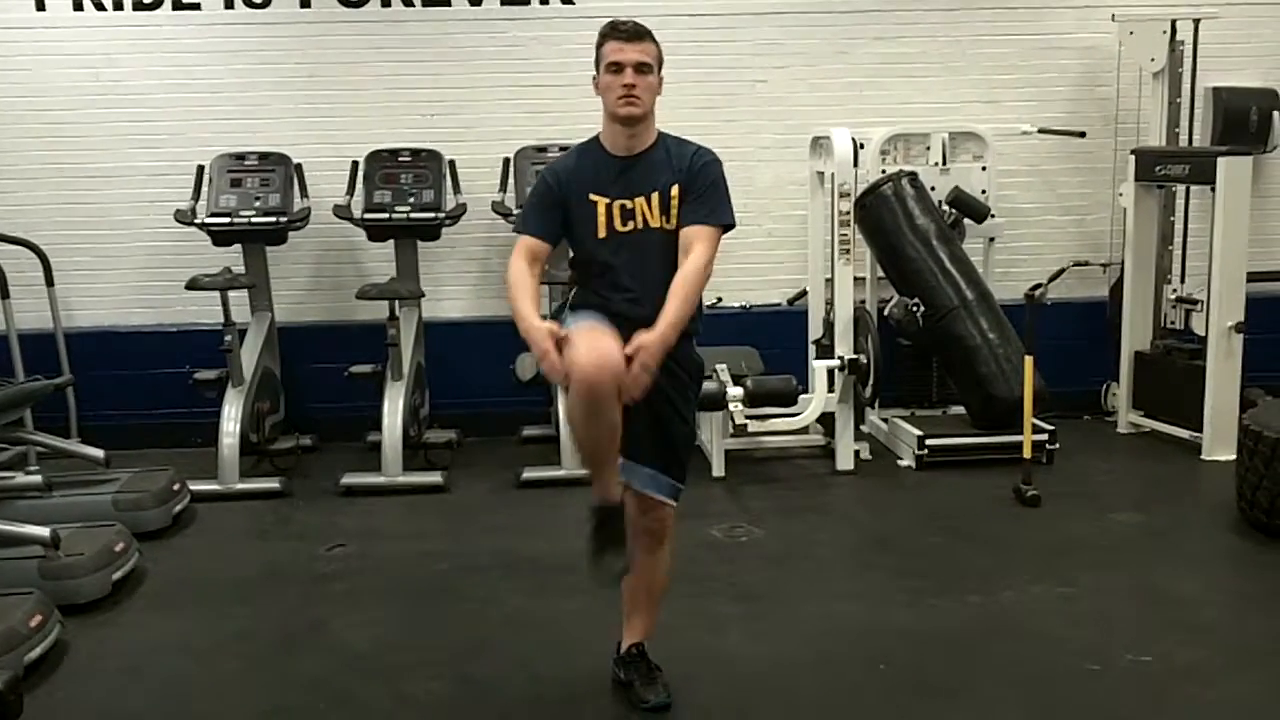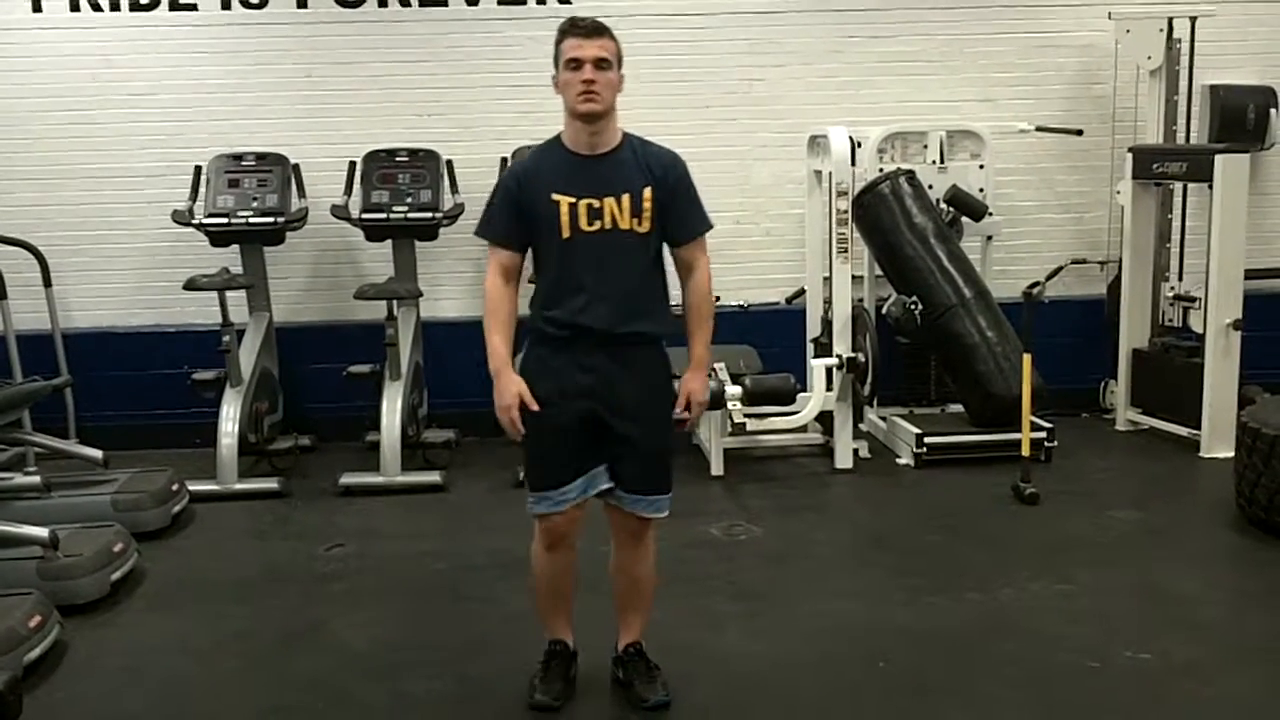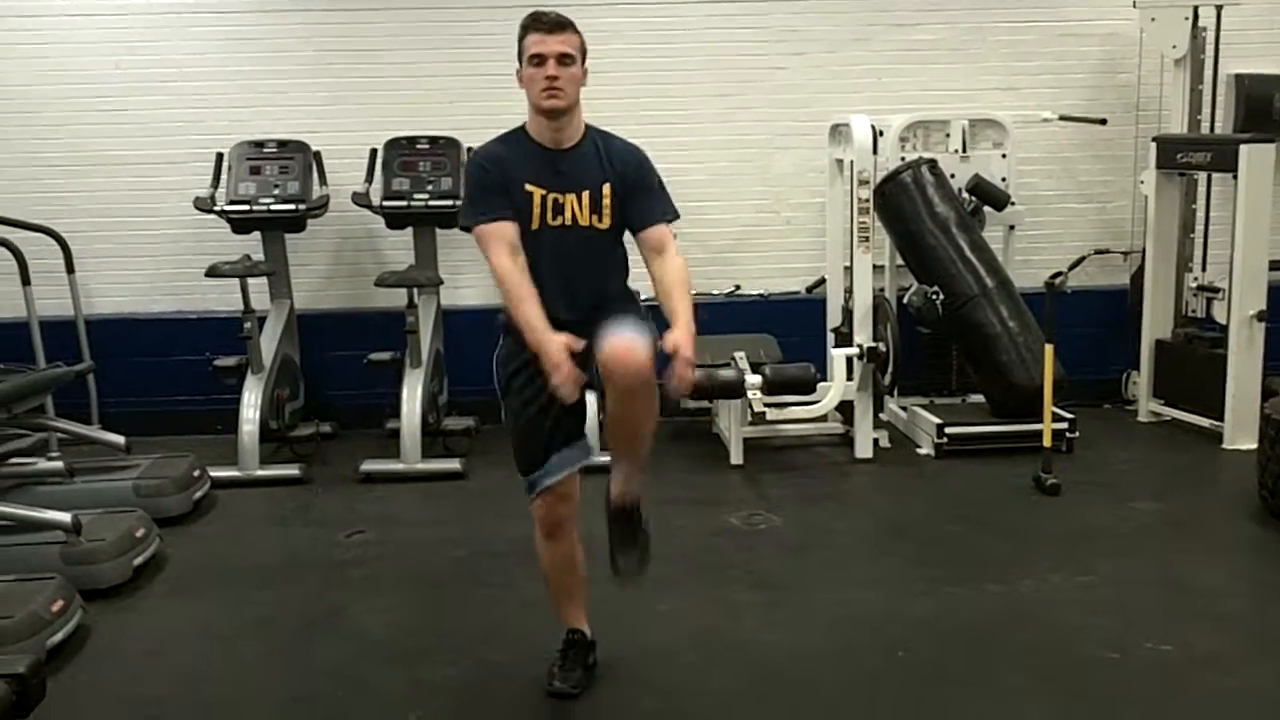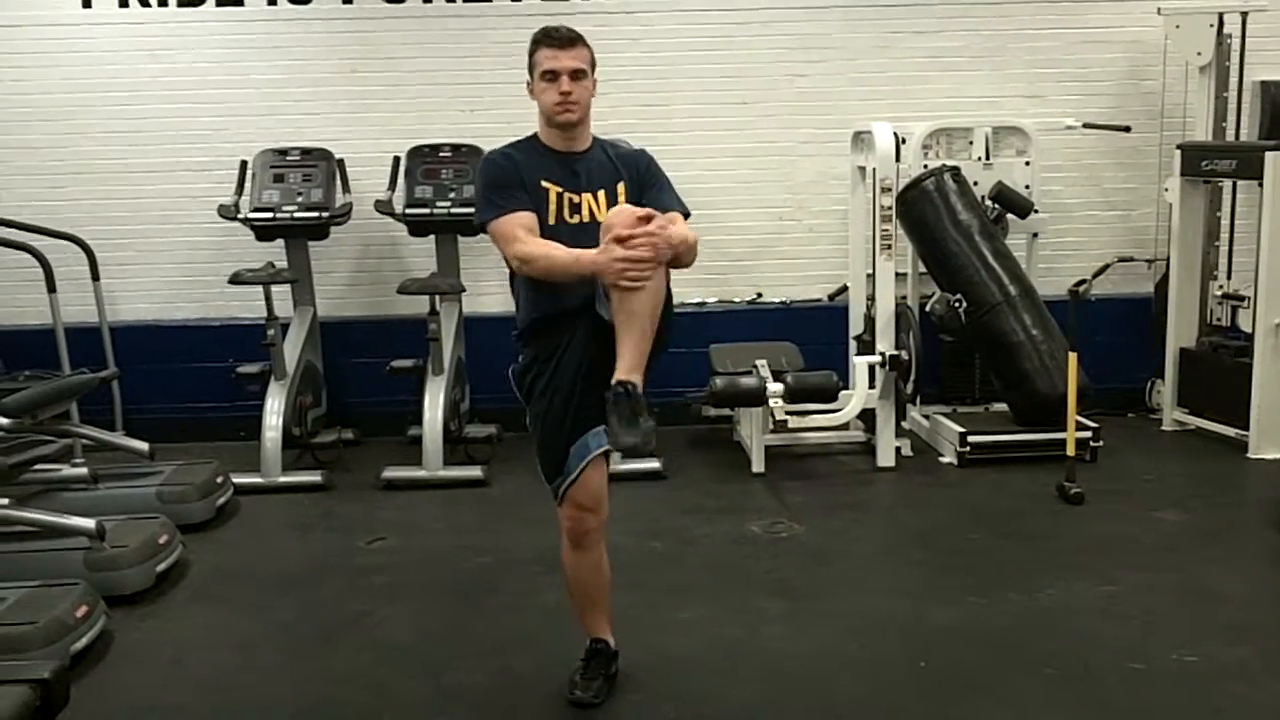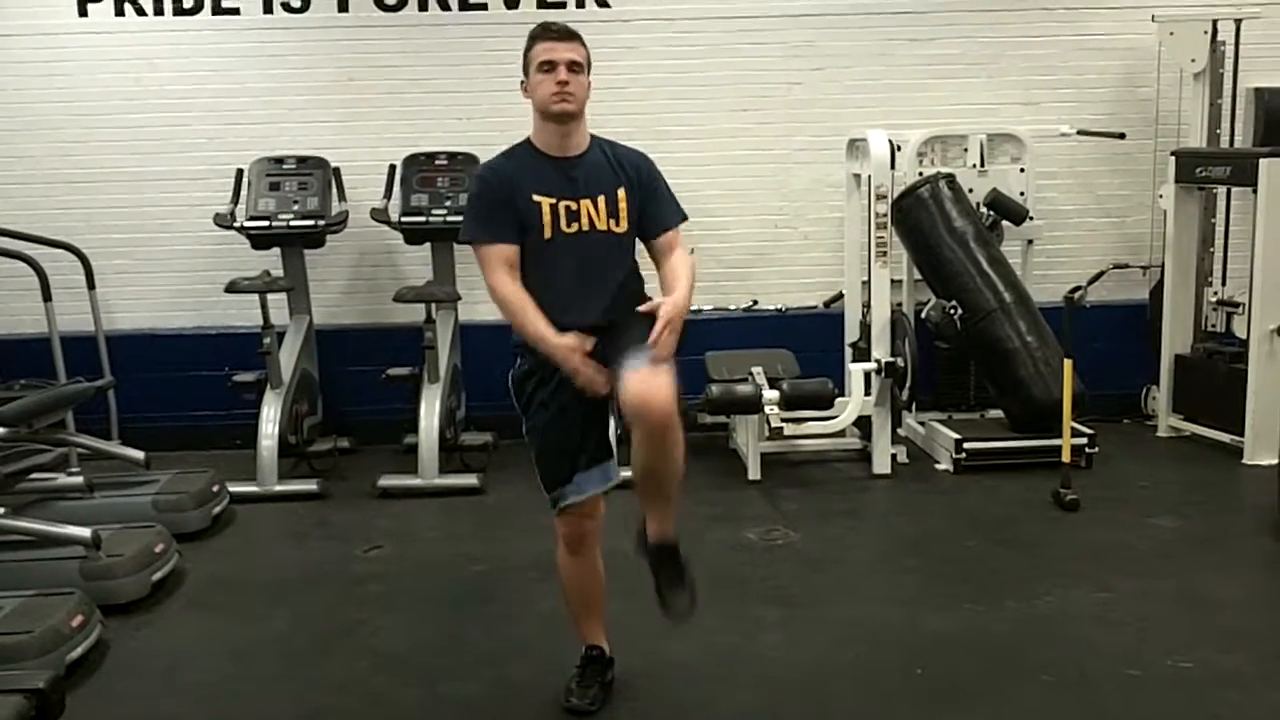
dt=0.5s
person 1, frame 1
left shoulder: (696, 166)
right shoulder: (566, 175)
left elbow: (697, 260)
right elbow: (523, 262)
left wrist: (659, 338)
right wrist: (533, 326)
left hip: (667, 355)
right hip: (596, 337)
left knee: (656, 514)
right knee: (594, 362)
left ankle: (632, 652)
right ankle: (608, 503)
person 1, frame 2
left shoulder: (661, 168)
right shoulder: (526, 177)
left elbow: (694, 269)
right elbow: (501, 278)
left wrist: (699, 364)
right wrist: (502, 370)
left hip: (638, 368)
right hip: (555, 371)
left knee: (636, 522)
right knee: (555, 527)
left ankle: (631, 651)
right ankle: (558, 650)
person 1, frame 3
left shoulder: (624, 161)
right shoulder: (492, 165)
left elbow: (662, 249)
right elbow: (505, 261)
left wrist: (682, 326)
right wrist: (544, 341)
left hip: (607, 324)
right hip: (533, 350)
left knee: (628, 360)
right knee: (553, 508)
left ankle: (625, 495)
right ankle: (577, 637)
person 1, frame 4
left shoulder: (632, 165)
right shoulder: (505, 167)
left elbow: (685, 242)
right elbow: (523, 250)
left wrist: (664, 238)
right wrist: (598, 260)
left hip: (623, 327)
right hip: (553, 346)
left knee: (631, 224)
right knee: (580, 513)
left ankle: (628, 392)
right ankle: (600, 648)
person 1, frame 5
left shoulder: (632, 167)
right shoulder: (501, 179)
left elbow: (672, 250)
right elbow: (501, 279)
left wrist: (676, 300)
right wrist: (553, 345)
left hip: (626, 339)
right hip: (552, 365)
left knee: (655, 403)
right knee: (577, 521)
left ankle: (660, 535)
right ankle: (595, 655)
